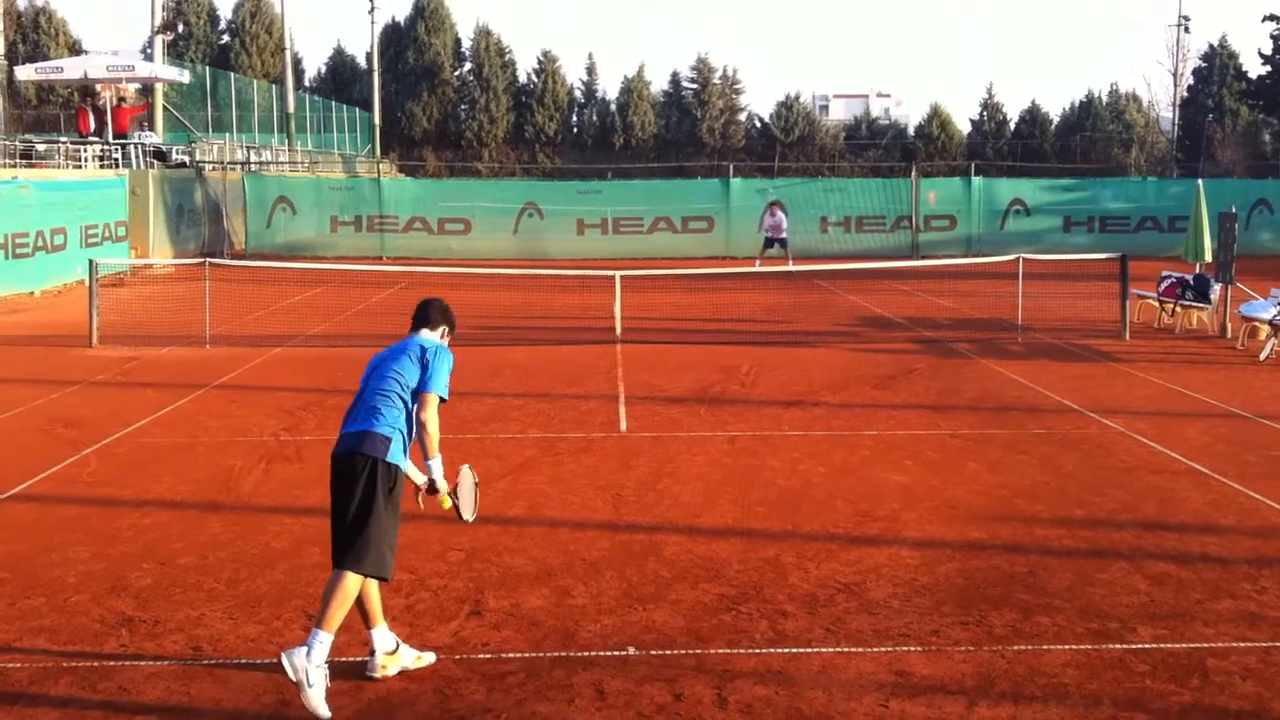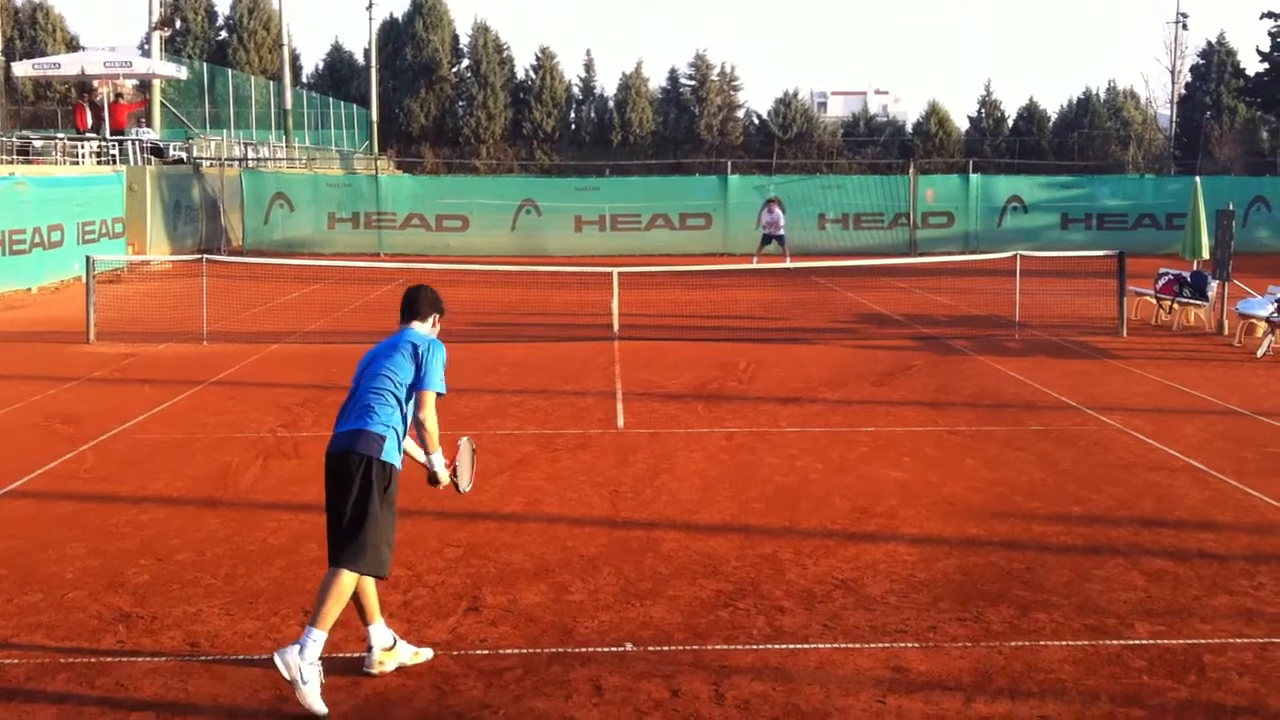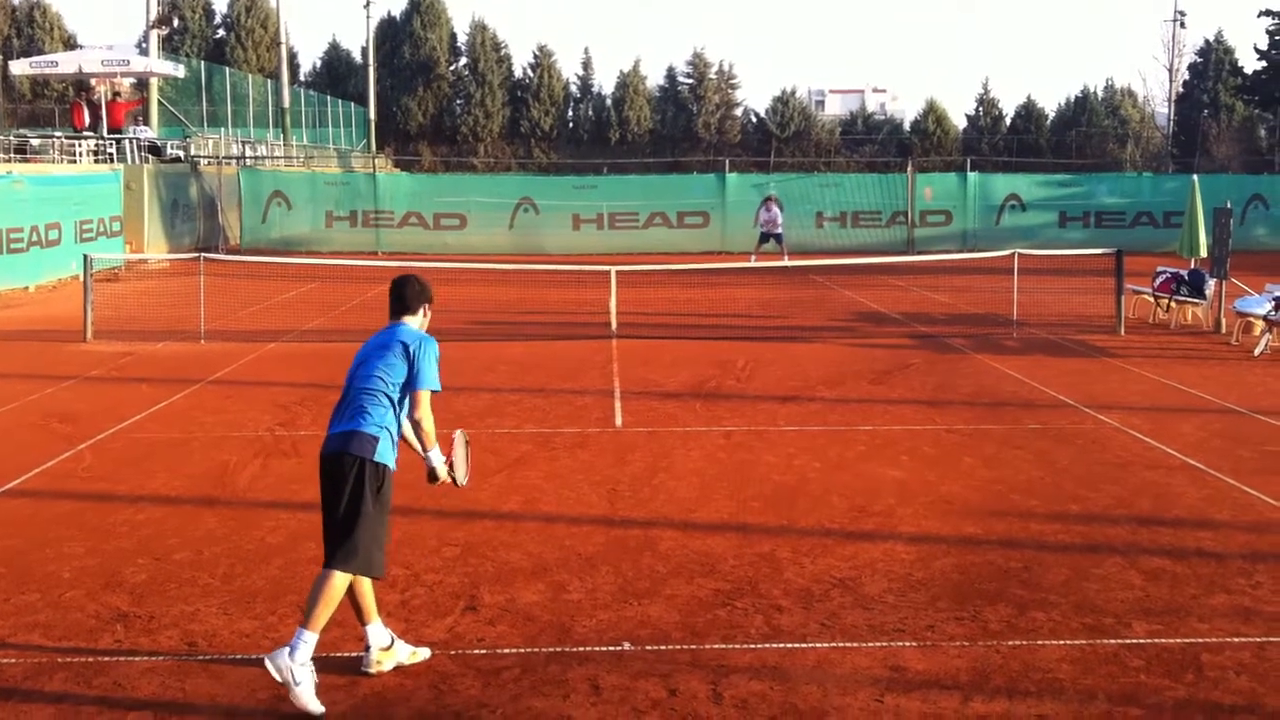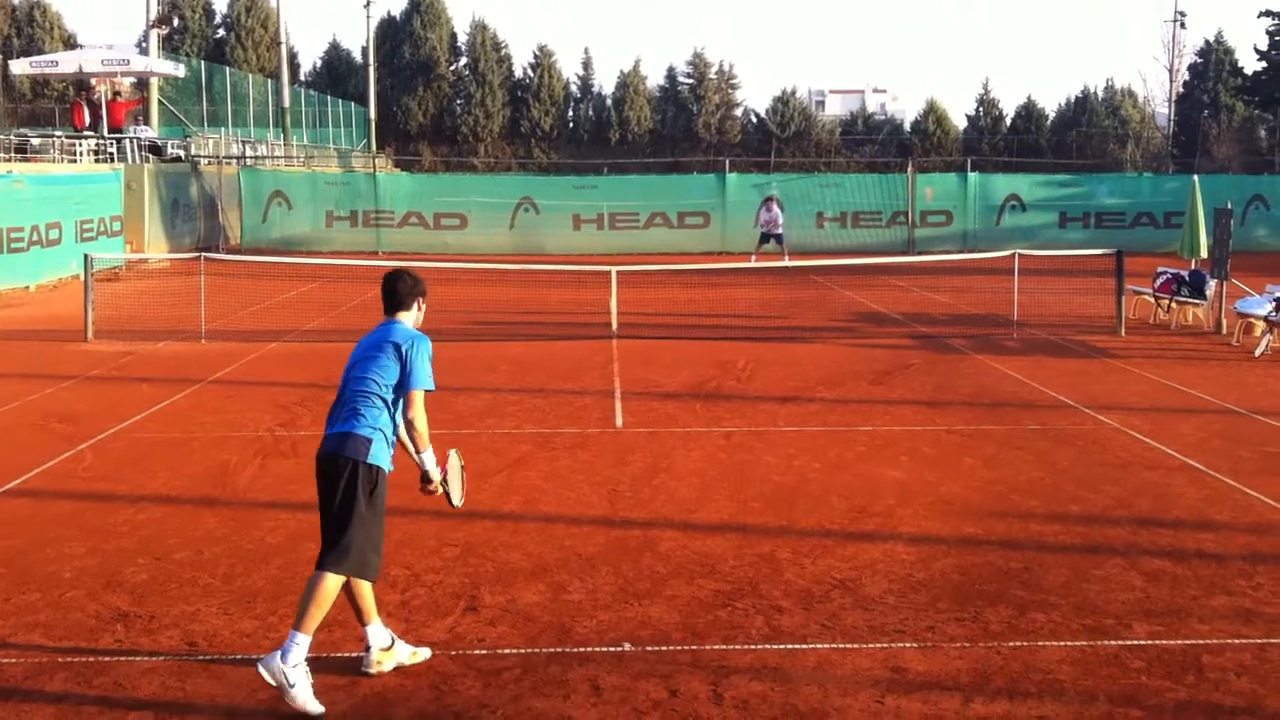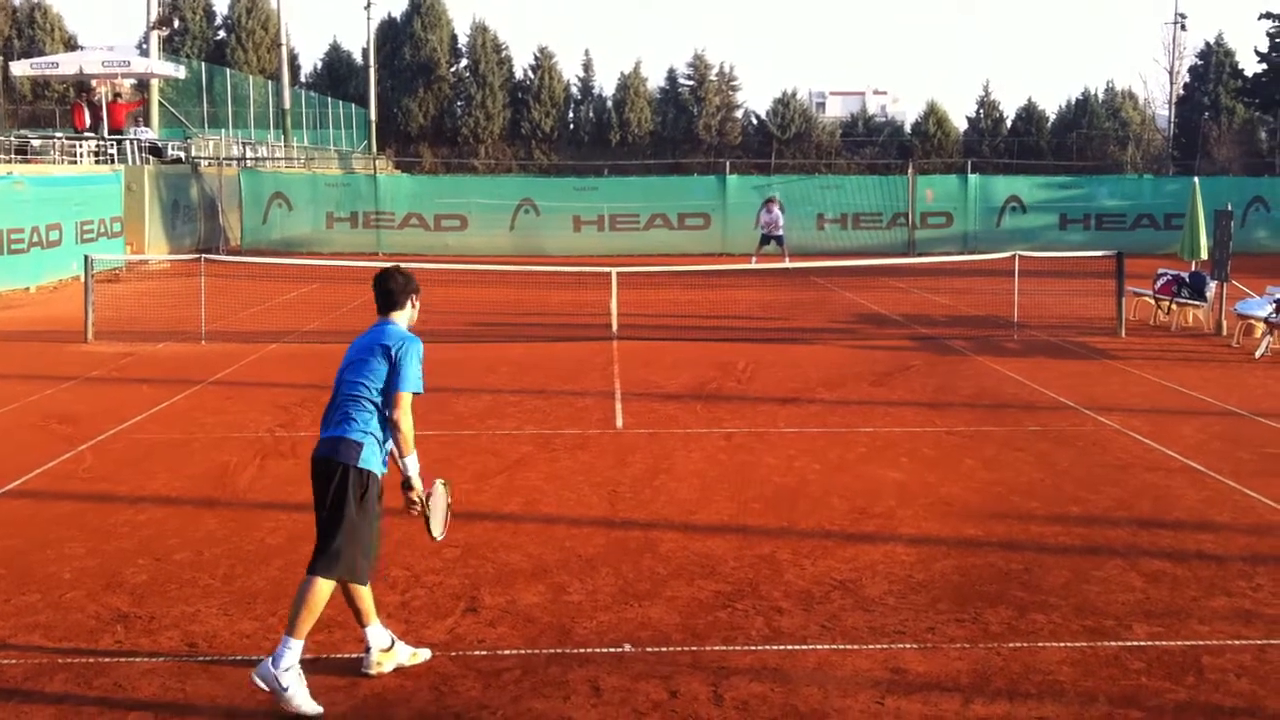
dt=0.1s
person 1, frame 1
left shoulder: (386, 354)
right shoulder: (437, 352)
right elbow: (425, 417)
left wrist: (416, 474)
right wrist: (435, 473)
left hip: (348, 452)
right hip: (376, 456)
left knee: (361, 558)
right knee: (358, 560)
left ankle: (385, 650)
right ankle: (311, 656)
person 1, frame 2
left shoulder: (380, 350)
right shoulder: (430, 346)
right elbow: (423, 415)
left wrist: (421, 457)
right wrist: (437, 463)
left hip: (343, 449)
right hip: (371, 455)
left knee: (356, 554)
right knee: (354, 558)
left ankle: (383, 646)
right ankle: (304, 654)
person 1, frame 3
left shoulder: (373, 344)
right shoulder: (421, 343)
right elbow: (419, 413)
left wrist: (421, 453)
right wrist: (437, 461)
left hip: (338, 450)
right hip: (367, 455)
left knee: (354, 555)
right knee: (347, 559)
left ankle: (381, 645)
right ankle: (296, 657)
person 1, frame 4
left shoulder: (369, 342)
right shoulder: (415, 342)
right elbow: (412, 414)
left wrist: (416, 456)
right wrist: (429, 464)
left hip: (335, 450)
right hip: (361, 457)
left knee: (351, 556)
right knee: (340, 560)
left ankle: (381, 646)
right ankle: (289, 659)
person 1, frame 5
left shoulder: (364, 342)
right shoulder: (407, 343)
right elbow: (399, 415)
left wrist: (398, 466)
right wrist: (411, 471)
left hip: (333, 454)
right hip: (355, 460)
left knee: (353, 559)
right knee: (333, 563)
left ankle: (381, 647)
right ankle: (281, 665)
